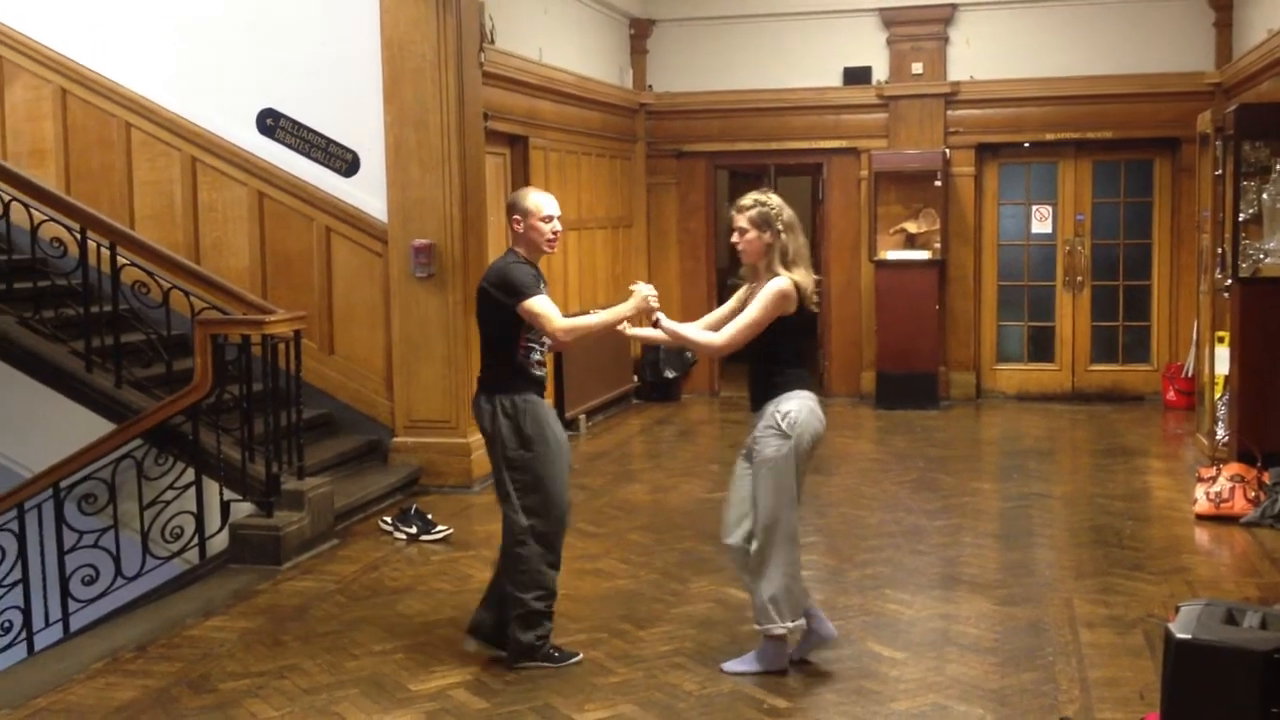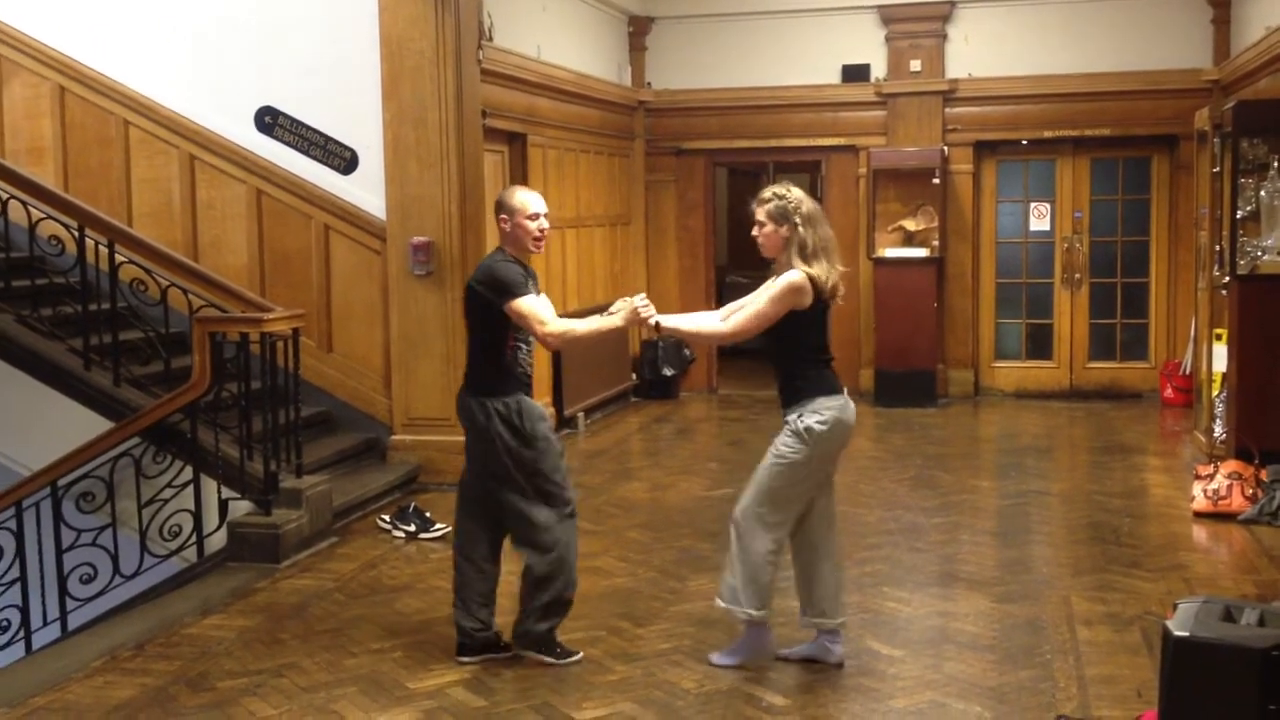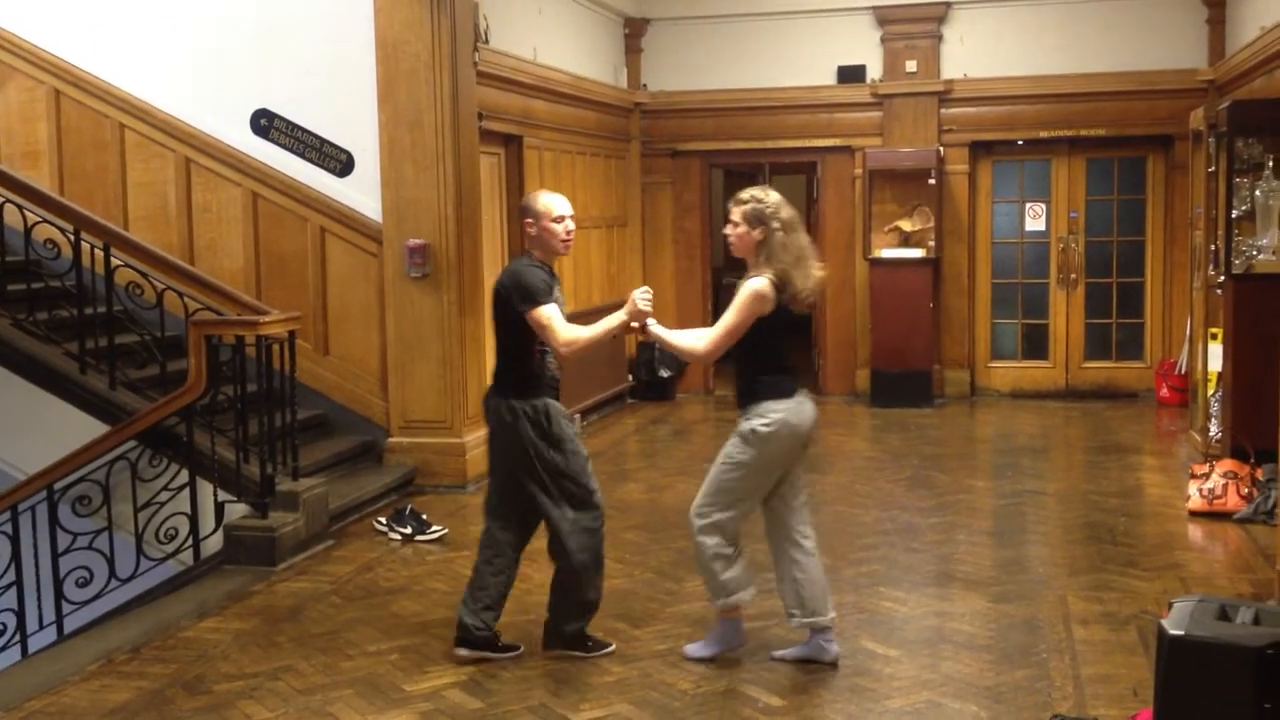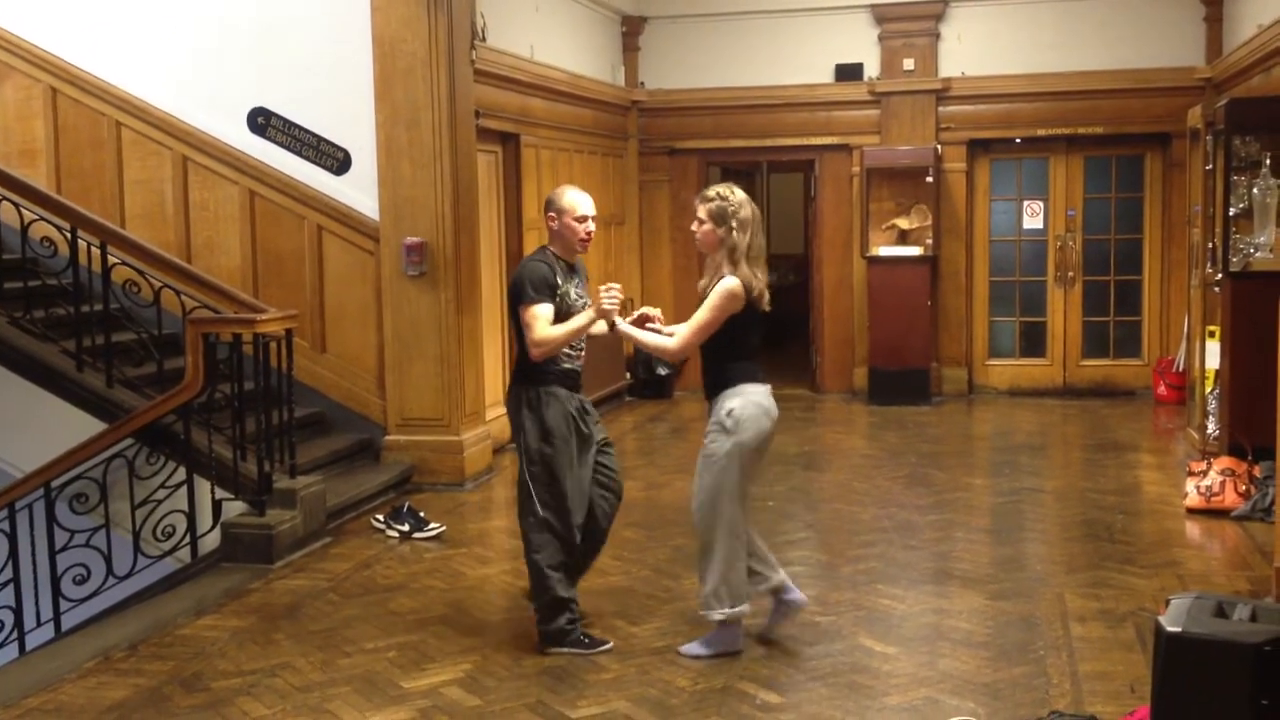
dt=0.3s
person 1, frame 1
left shoulder: (782, 287)
right shoulder: (755, 287)
left elbow: (719, 343)
right elbow: (703, 327)
left wrist: (661, 322)
right wrist: (642, 331)
left hip: (789, 415)
right hip: (775, 417)
left knee: (772, 531)
right knee: (743, 532)
left ankle: (775, 645)
right ankle: (810, 622)
person 1, frame 2
left shoulder: (796, 281)
right shoulder: (787, 279)
left elbow: (728, 332)
right elbow: (724, 314)
left wrist: (662, 323)
right wrist: (663, 320)
left hip: (815, 416)
right hip: (819, 413)
left knee: (754, 516)
right knee: (812, 528)
left ankle: (754, 630)
right ankle: (827, 636)
person 1, frame 3
left shoulder: (759, 288)
right shoulder: (774, 284)
left elbow: (705, 351)
right elbow: (718, 337)
left wrist: (655, 331)
right wrist: (659, 330)
left hip: (769, 418)
right hip: (791, 411)
left knee: (710, 517)
right knee: (791, 527)
left ankle: (729, 624)
right ankle: (821, 635)
person 1, frame 4
left shoulder: (731, 285)
right shoulder: (728, 279)
left elbow: (677, 349)
right elbow: (701, 334)
left wrist: (625, 329)
right wrist: (662, 325)
left hip: (740, 405)
right hip: (743, 403)
left knee: (717, 516)
right knee: (721, 513)
left ankle: (726, 628)
right ankle: (781, 590)
person 2, frame 1
left shoulder: (528, 274)
right shoulder: (509, 274)
left elbow: (546, 336)
right elbow: (559, 329)
left wrist: (607, 318)
right wrist: (627, 310)
left hip: (523, 403)
right hip: (510, 406)
left knee: (536, 518)
right knee: (534, 520)
left ankle: (494, 623)
right ankle: (527, 640)
person 2, frame 2
left shoulder: (522, 273)
right shoulder: (498, 273)
left elbow: (548, 333)
right elbow: (550, 331)
left wrist: (607, 317)
right wrist: (617, 320)
left hip: (492, 404)
right hip: (500, 407)
left knee: (482, 519)
right knee: (550, 512)
left ankle: (475, 635)
right ankle: (537, 631)
person 2, frame 3
left shoulder: (541, 274)
right shoulder: (525, 278)
left elbow: (563, 337)
right elbow: (563, 344)
left wrist: (620, 322)
right wrist: (622, 316)
left hip: (520, 404)
right hip: (527, 407)
left knee: (509, 520)
right knee: (580, 511)
left ankle: (476, 630)
right ankle: (568, 628)
person 2, frame 4
left shoulder: (575, 269)
right shoulder: (535, 273)
right elbow: (538, 345)
left wrist: (622, 322)
right wrist: (592, 314)
left hip: (569, 396)
right hip: (540, 399)
left knee: (603, 493)
right knee: (552, 511)
left ankle: (554, 590)
right ankle: (558, 627)
